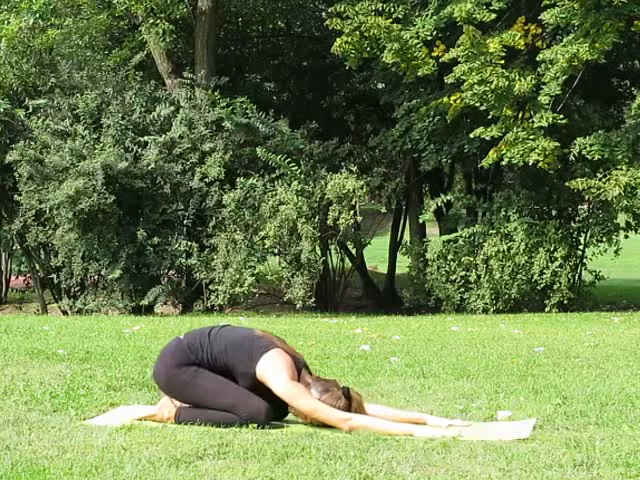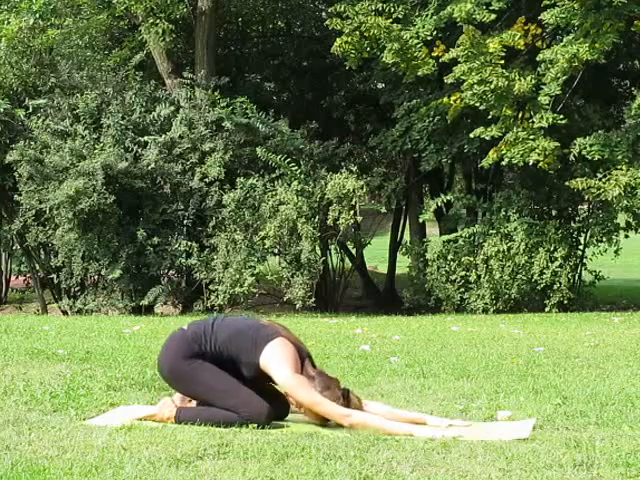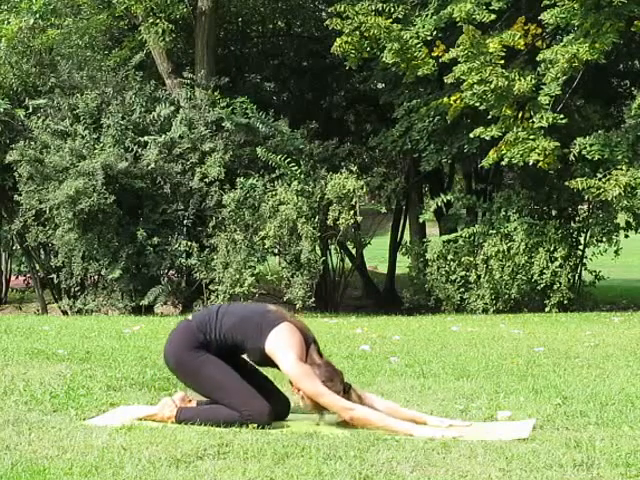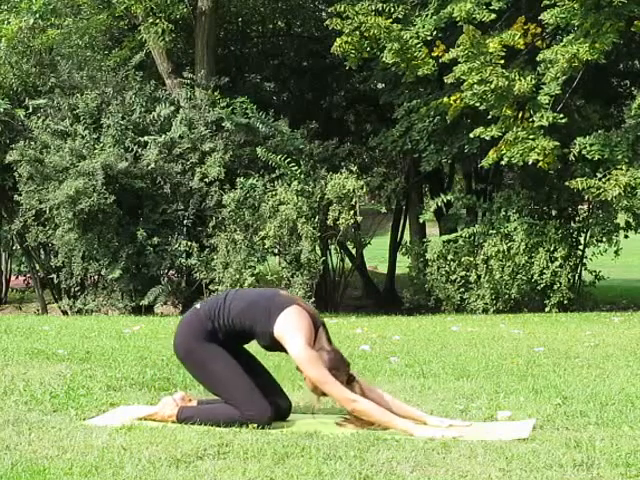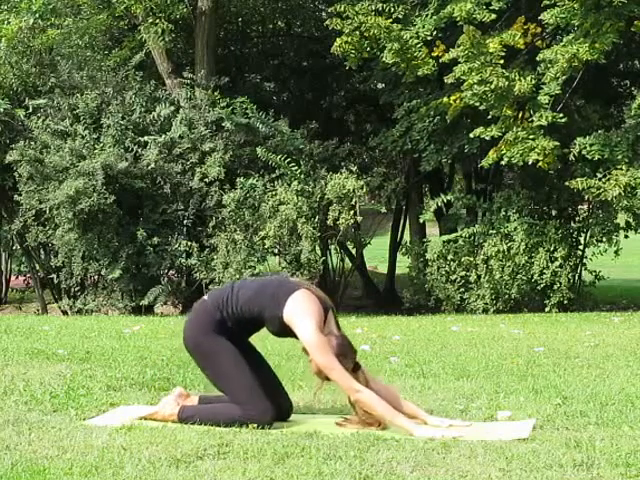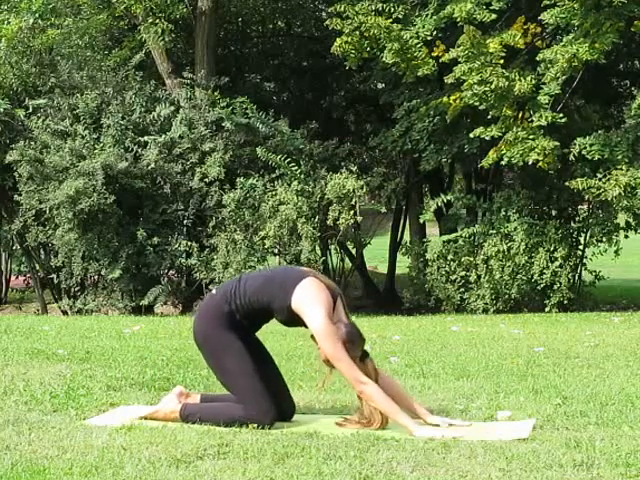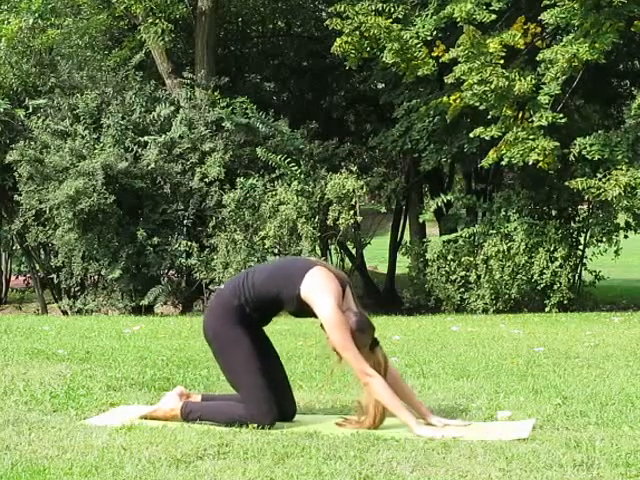
dt=0.3s
person 1, frame 1
left shoulder: (304, 379)
right shoulder: (284, 381)
left elbow: (363, 406)
right elbow: (345, 420)
left wrist: (429, 418)
right wrist: (416, 431)
left hip: (200, 359)
right hip: (175, 364)
left knee: (276, 409)
right knee: (256, 413)
left ankle: (190, 402)
right ankle: (174, 413)
person 1, frame 2
left shoulder: (304, 370)
right shoulder: (287, 372)
left elbow: (364, 404)
right elbow: (347, 416)
left wrist: (428, 419)
right wrist: (415, 431)
left hip: (205, 353)
right hip: (180, 355)
left knee: (278, 409)
right knee: (257, 413)
left ankle: (191, 402)
right ankle: (176, 413)
person 1, frame 3
left shoulder: (311, 356)
right shoulder: (293, 361)
left elbow: (366, 398)
right elbow: (347, 410)
left wrist: (428, 418)
right wrist: (415, 430)
left hip: (212, 346)
right hip: (187, 346)
left knee: (278, 408)
right knee: (257, 413)
left ankle: (190, 402)
right ankle: (175, 413)
person 1, frame 4
left shoulder: (318, 340)
right shoulder: (301, 345)
left elbow: (369, 391)
right elbow: (352, 401)
left wrist: (428, 418)
right wrist: (415, 429)
left hip: (219, 337)
right hip: (196, 336)
left knee: (280, 408)
right knee: (259, 414)
left ankle: (189, 402)
right ankle: (176, 412)
person 1, frame 5
left shoulder: (327, 326)
right shoulder: (311, 329)
left elbow: (368, 380)
right elbow: (355, 390)
left wrist: (427, 417)
right wrist: (414, 428)
left hip: (228, 329)
right hip: (206, 327)
left knee: (281, 408)
right knee: (260, 414)
left ankle: (189, 399)
right ankle: (176, 411)
person 1, frame 6
left shoulder: (334, 310)
right shoulder: (321, 318)
left elbow: (374, 371)
right elbow: (362, 382)
left wrist: (427, 415)
right wrist: (415, 427)
left hip: (236, 324)
right hip: (215, 321)
left knee: (284, 410)
right knee: (262, 415)
left ankle: (191, 398)
right ankle: (177, 410)
person 1, frame 7
left shoulder: (345, 301)
right shoulder: (330, 307)
left elbow: (382, 365)
right elbow: (367, 373)
left wrist: (428, 414)
right wrist: (416, 425)
left hip: (246, 318)
right hip: (226, 316)
left knee: (284, 410)
right knee: (263, 415)
left ankle: (192, 398)
right ankle: (178, 409)
